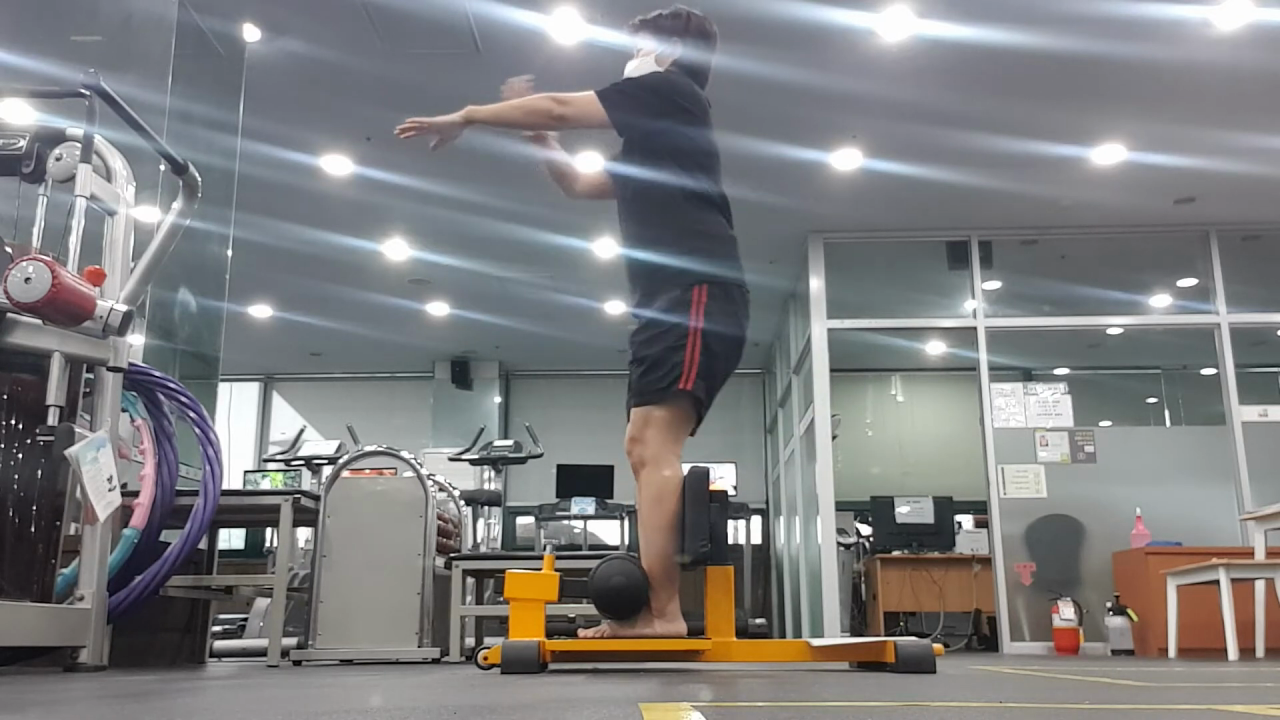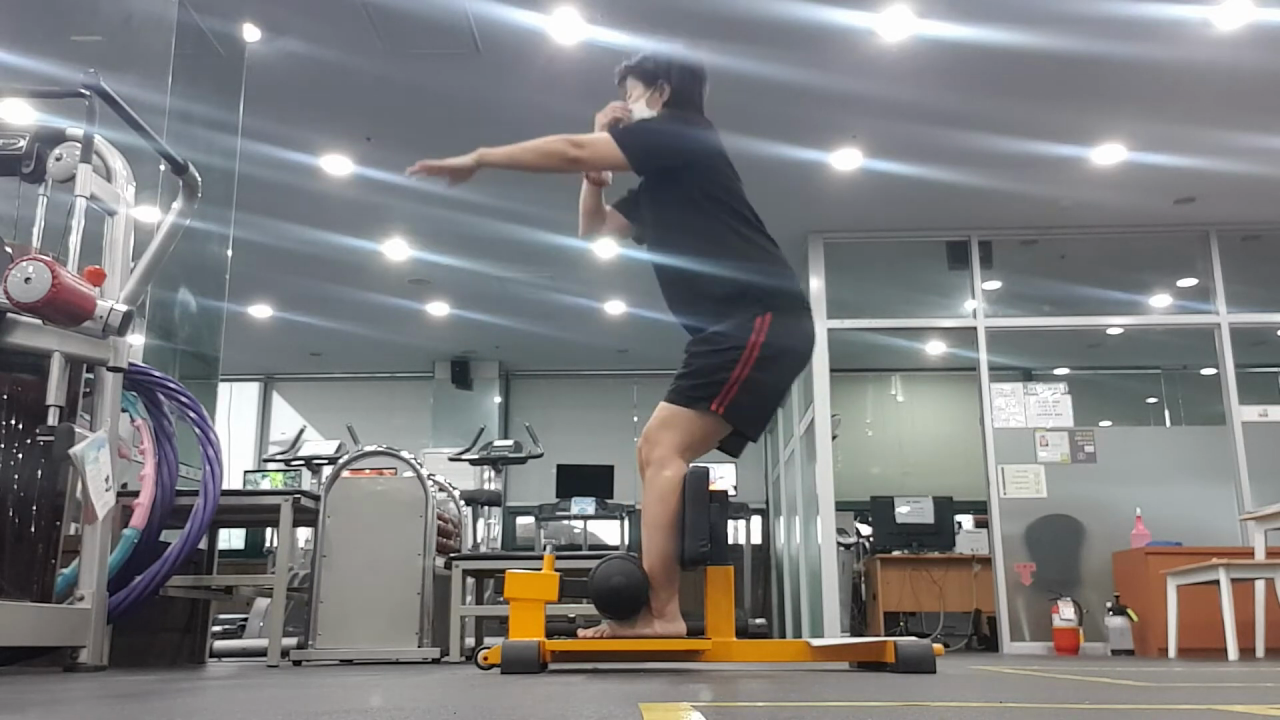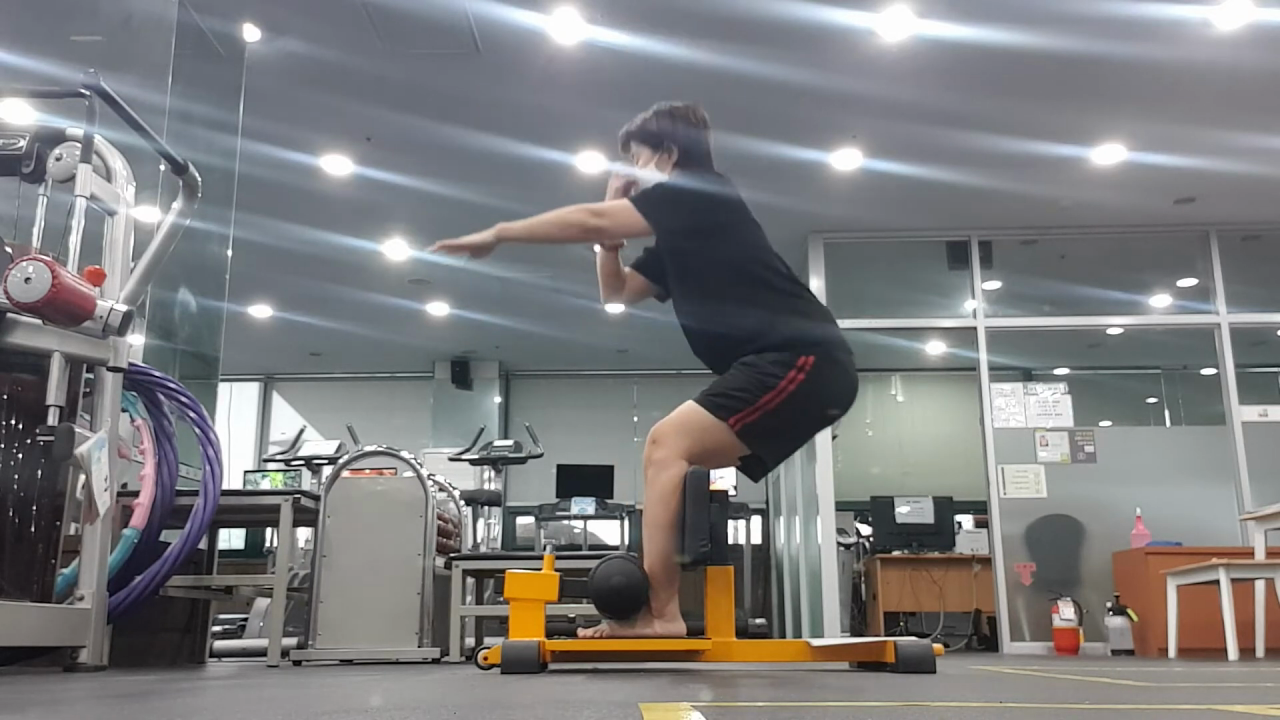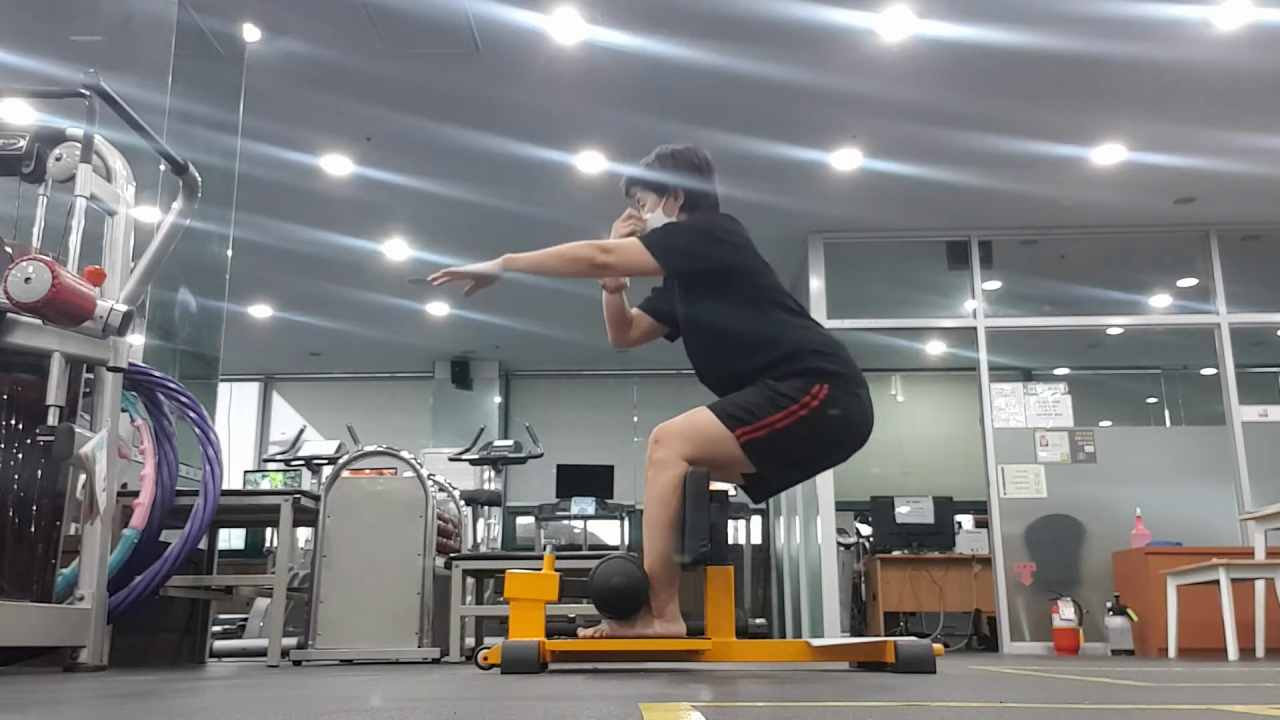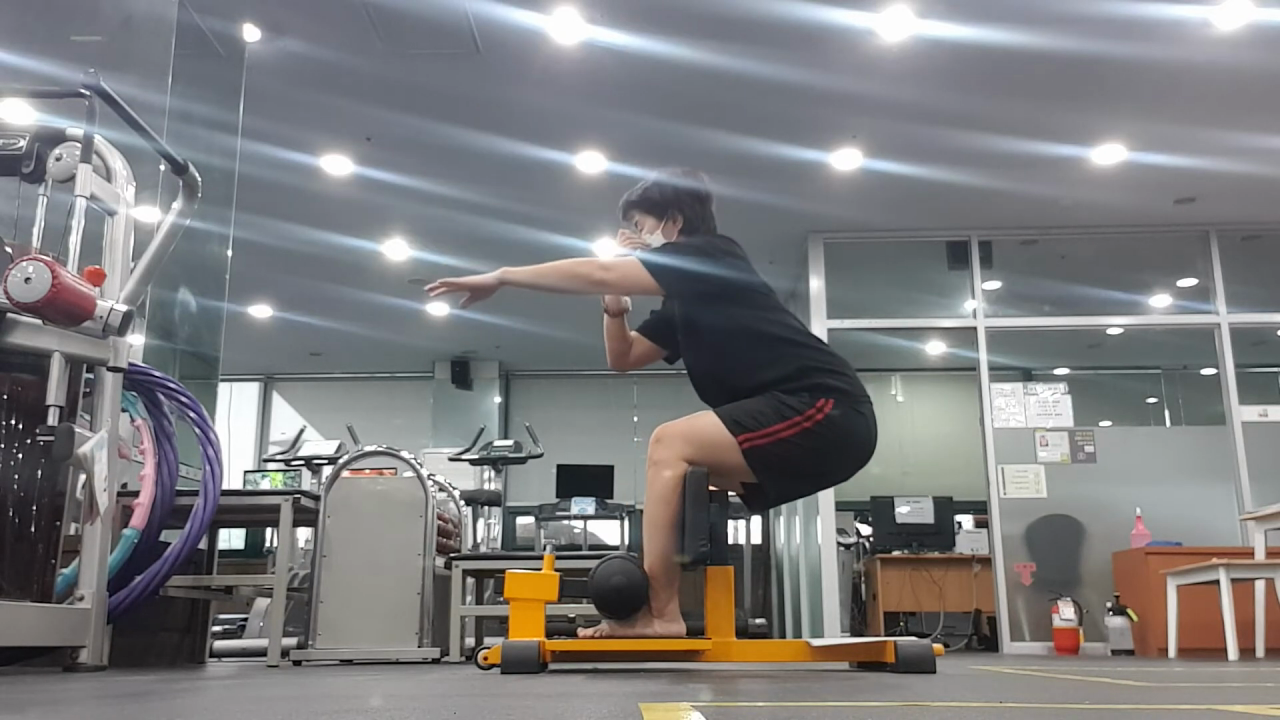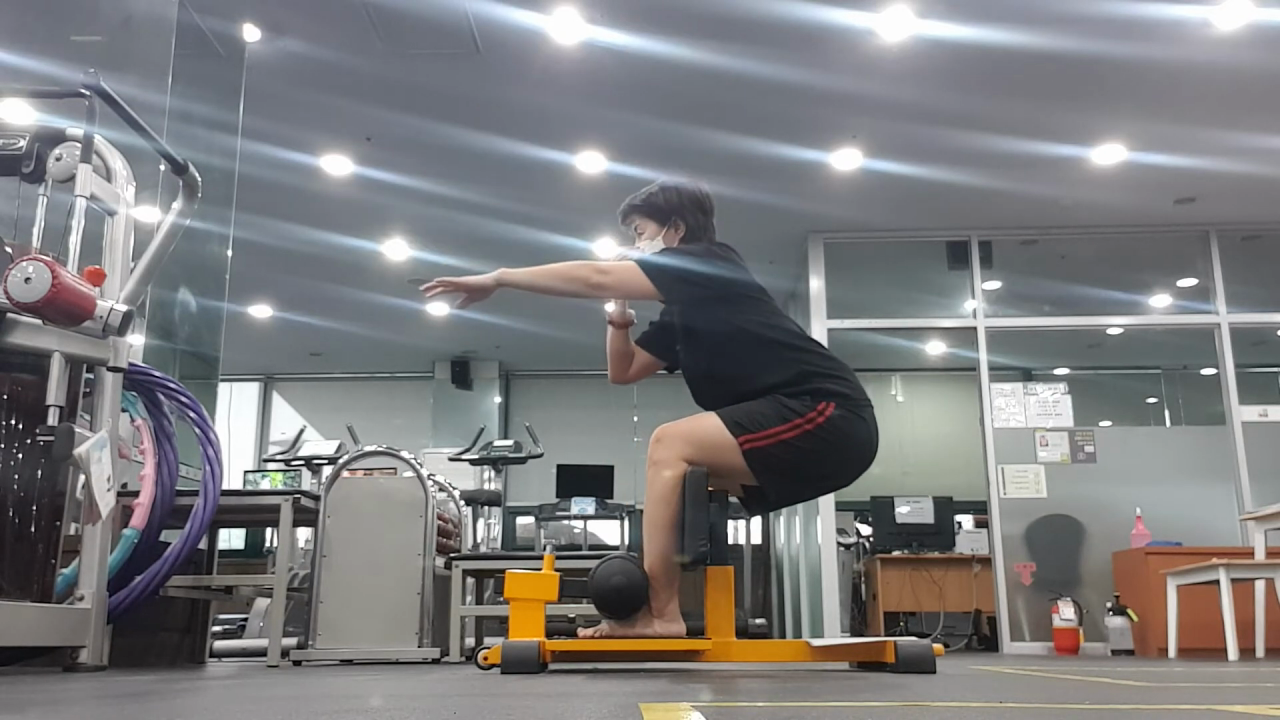
dt=0.4s
person 1, frame 1
left shoulder: (670, 93)
right shoulder: (650, 142)
left elbow: (563, 108)
right elbow: (580, 184)
left wrist: (467, 116)
right wrist: (535, 133)
left hip: (693, 295)
right hip: (672, 300)
left knee: (652, 443)
right knee: (646, 448)
left ankle: (662, 612)
right ankle: (655, 609)
person 1, frame 2
left shoulder: (683, 132)
right shoulder: (660, 184)
left elbow: (572, 151)
right elbow: (594, 228)
left wrist: (477, 159)
right wrist: (597, 167)
left hip: (757, 319)
right hip: (741, 326)
left knee: (662, 446)
right knee: (658, 453)
left ankle: (659, 613)
right ankle: (658, 608)
person 1, frame 3
left shoulder: (703, 194)
right shoulder: (679, 238)
left elbow: (592, 220)
right elbow: (616, 291)
left wrist: (499, 232)
right wrist: (610, 232)
left hip: (803, 361)
right hip: (798, 367)
left knee: (667, 444)
right knee: (672, 455)
left ankle: (660, 614)
right ankle: (661, 608)
person 1, frame 4
left shoulder: (711, 234)
right shoulder: (687, 277)
left elbow: (597, 259)
right elbow: (623, 333)
left wrist: (501, 264)
right wrist: (614, 274)
left hip: (821, 395)
right hip: (822, 404)
left knee: (670, 443)
right knee: (682, 471)
left ankle: (659, 615)
person 1, frame 5
left shoulder: (710, 256)
right shoulder: (684, 302)
left elbow: (596, 275)
right elbow: (622, 357)
left wrist: (501, 277)
right wrist: (615, 295)
left hip: (827, 412)
right hip: (830, 425)
left knee: (670, 444)
right knee: (682, 480)
left ankle: (659, 615)
person 1, frame 6
left shoulder: (709, 264)
right shoulder: (683, 310)
left elbow: (595, 278)
right elbow: (623, 370)
left wrist: (498, 278)
right wrist: (620, 308)
left hip: (829, 416)
right hip: (826, 429)
left knee: (670, 444)
right knee: (681, 482)
left ankle: (659, 616)
